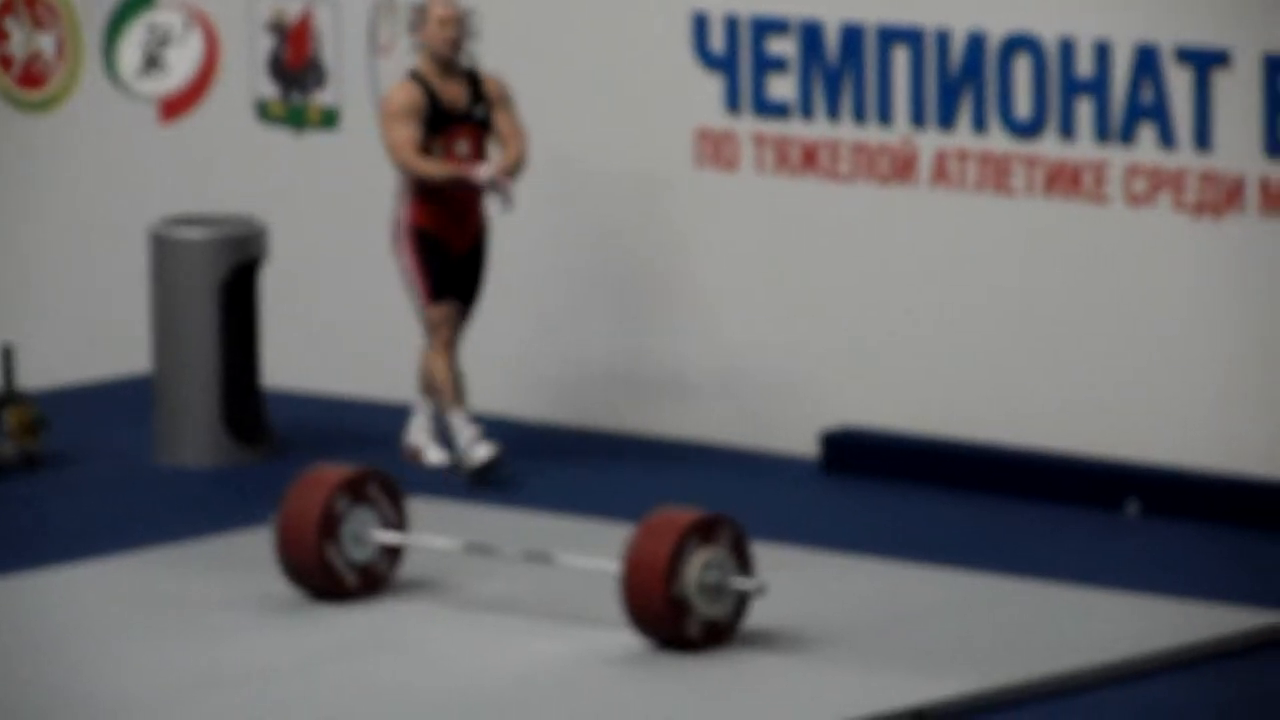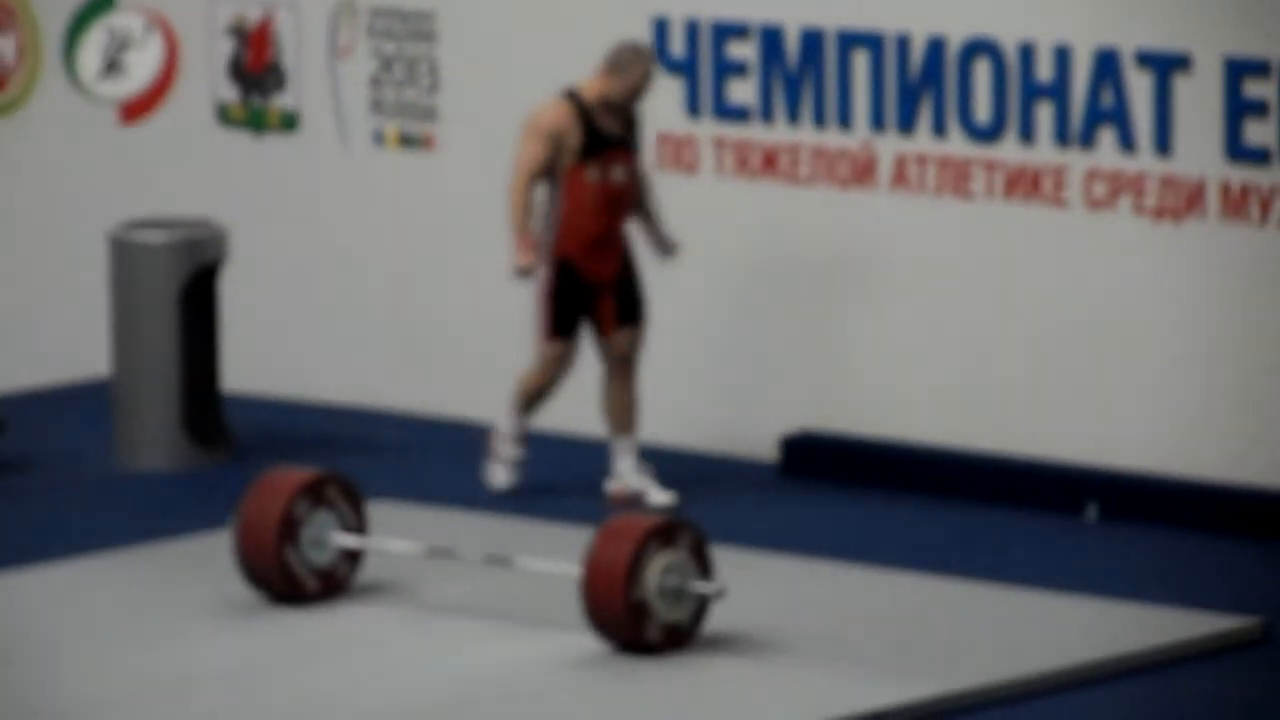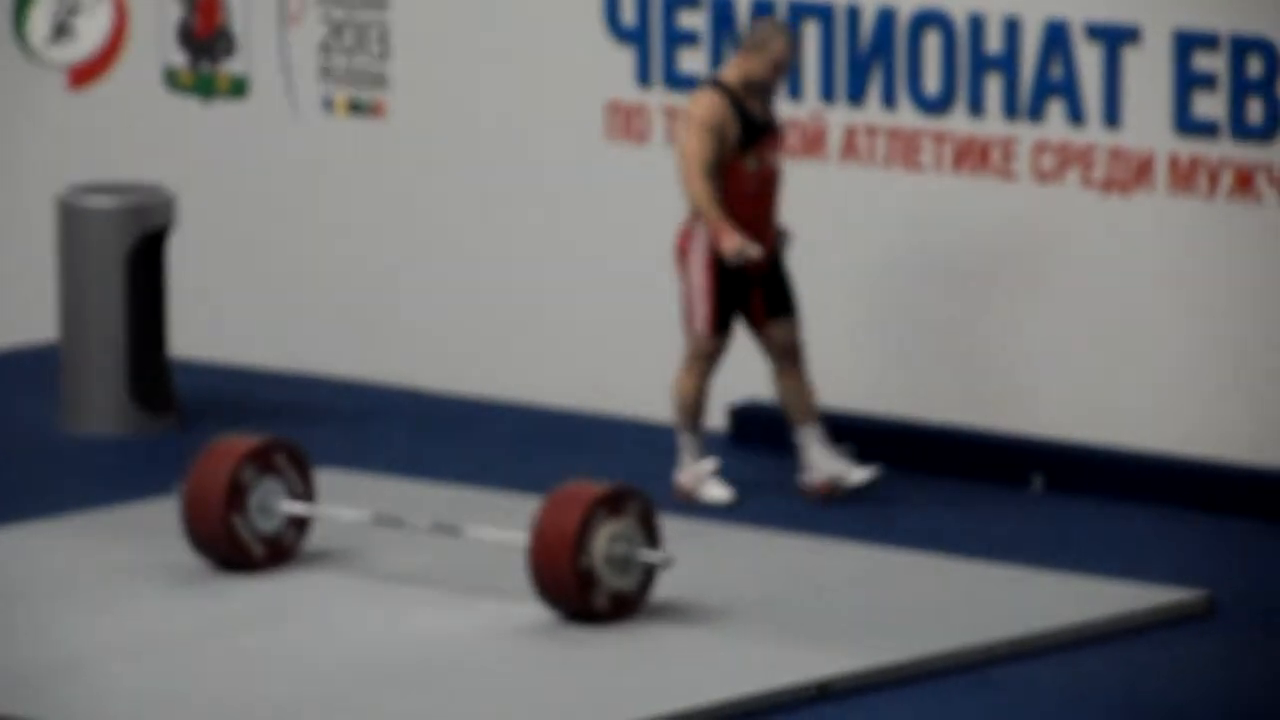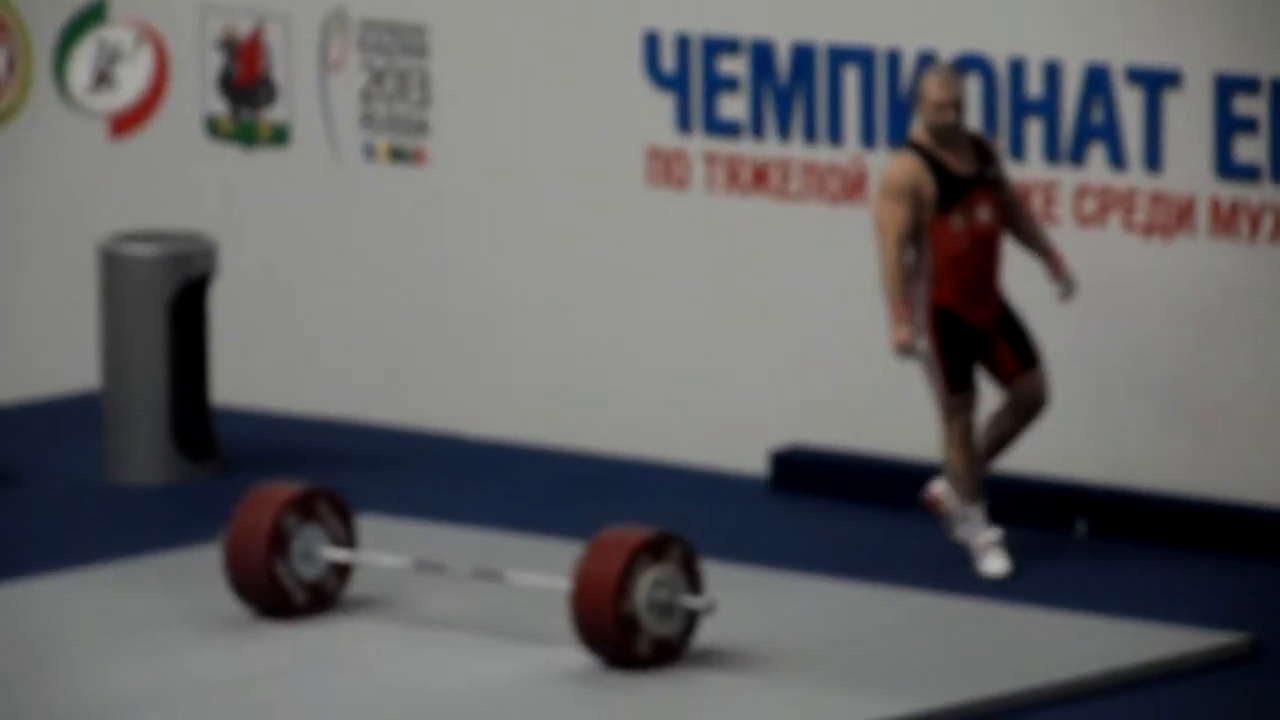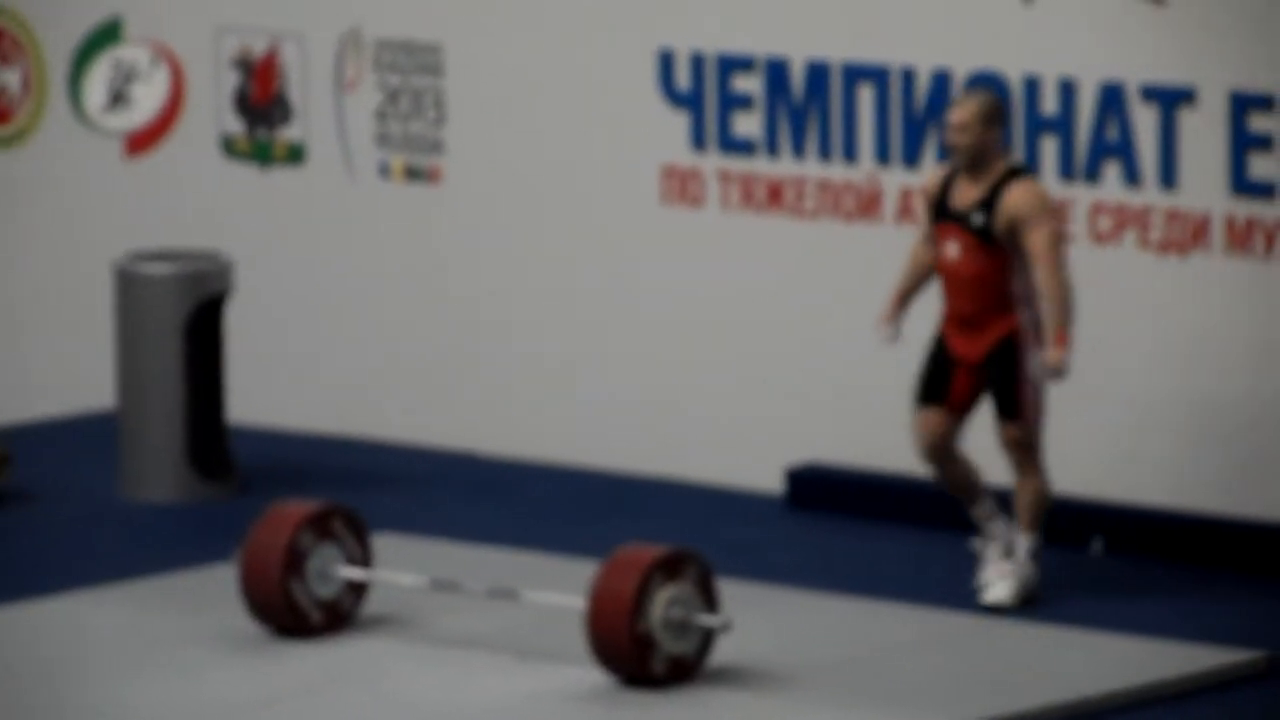
dt=1s
person 1, frame 1
left shoulder: (489, 87)
right shoulder: (405, 96)
left elbow: (515, 146)
right elbow: (409, 162)
left wrist: (500, 175)
right wrist: (469, 173)
left hip: (470, 227)
right hip: (422, 228)
left knee: (447, 334)
right knee: (441, 333)
left ankle: (419, 430)
right ankle: (466, 438)
person 1, frame 2
left shoulder: (627, 117)
right shoulder: (557, 117)
right elbow: (523, 180)
left wrist: (654, 229)
right wrist: (523, 245)
left hip: (613, 255)
right hip: (564, 256)
left knee: (624, 356)
right knee: (554, 362)
left ankle: (627, 474)
right ankle: (509, 434)
person 1, frame 3
left shoulder: (759, 99)
right shoulder: (708, 107)
right elbow: (695, 178)
right wrist: (725, 234)
left hip: (757, 245)
right hip: (712, 249)
left knee: (787, 349)
right knee: (703, 354)
left ankle: (819, 464)
right ankle: (690, 467)
person 1, frame 4
left shoulder: (982, 148)
right shoulder: (906, 170)
left elbow: (1012, 209)
right elbow: (891, 247)
left wrist: (1051, 260)
right wrist: (900, 319)
left hip: (987, 300)
right hip: (939, 307)
left knee: (1032, 394)
right knee: (959, 419)
left ankle: (951, 488)
right ankle: (982, 535)
person 1, frame 5
left shoulder: (1022, 196)
right shoulder: (940, 184)
left elbow: (1051, 268)
left wrist: (1059, 342)
right wrist: (898, 302)
left hip: (1009, 335)
right hip: (956, 333)
left knee: (1020, 448)
right knee: (931, 440)
left ankle: (1023, 565)
right ankle: (995, 535)
